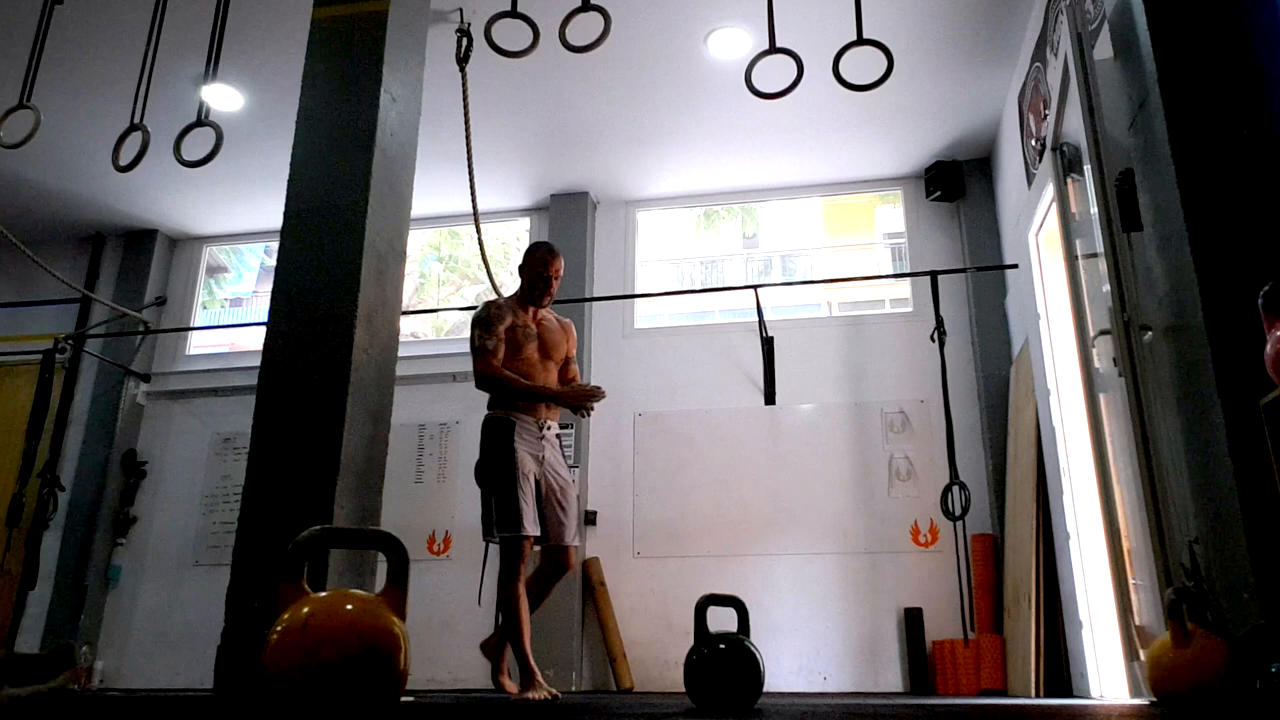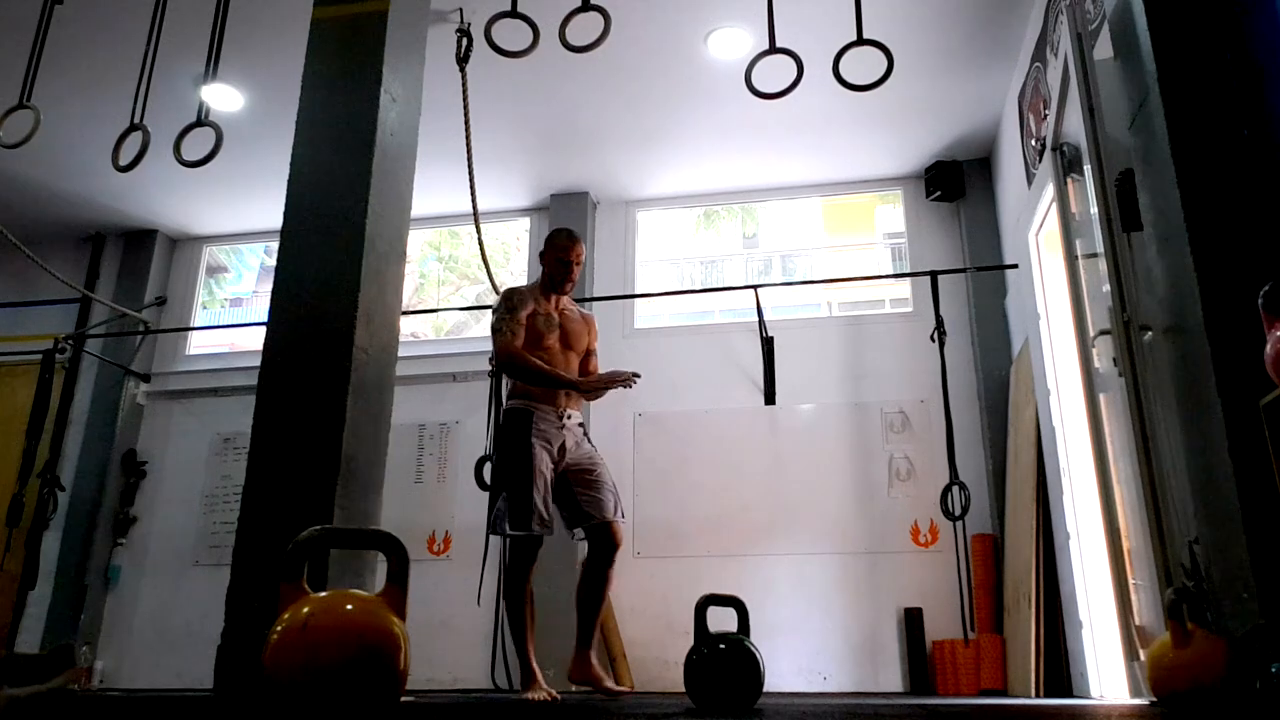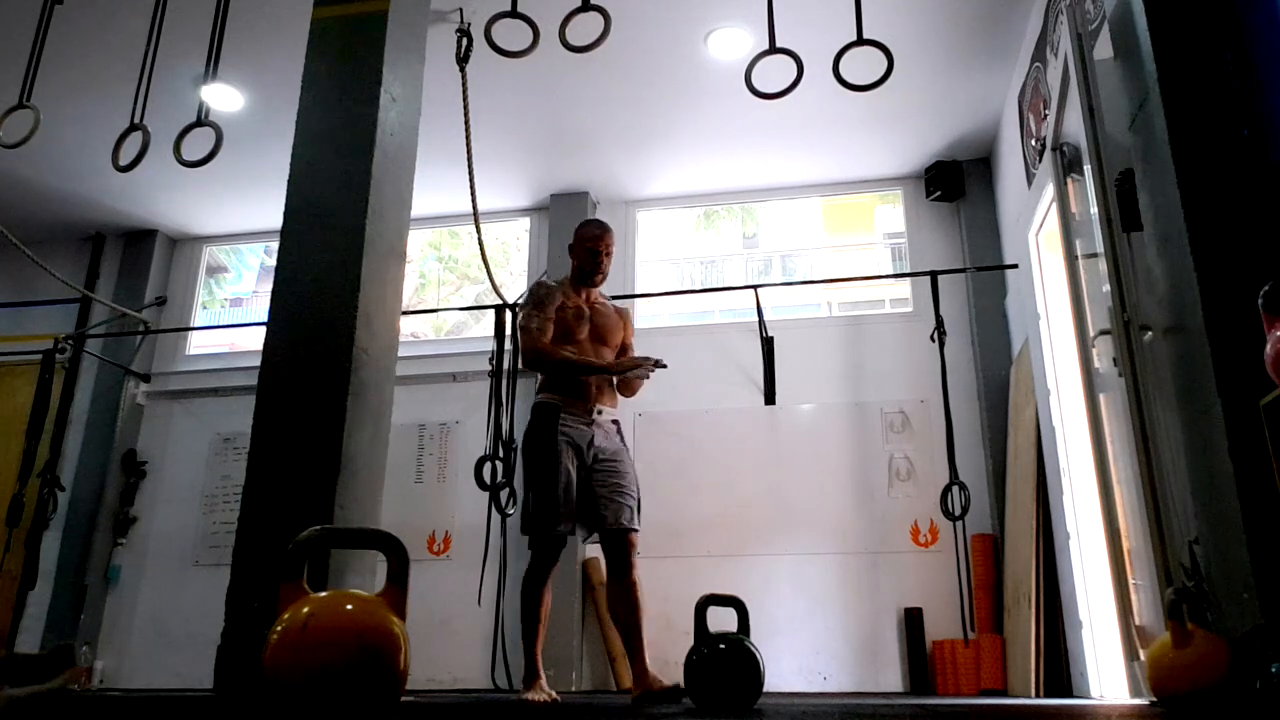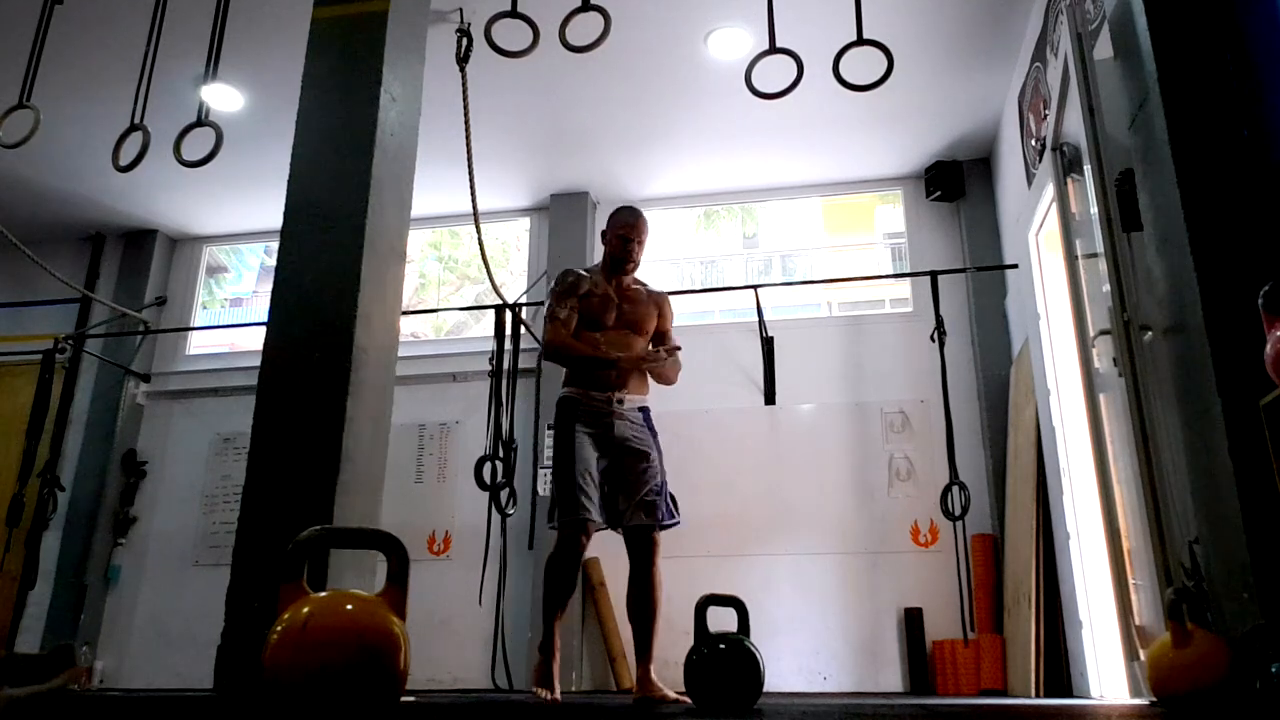
dt=0.2s
person 1, frame 1
left shoulder: (564, 329)
right shoulder: (496, 314)
right elbow: (486, 374)
left wrist: (579, 397)
right wrist: (554, 393)
left hip: (550, 439)
right hip: (509, 433)
left knee: (563, 557)
right knee: (519, 549)
left ankle: (498, 640)
right ankle: (527, 672)
person 1, frame 2
left shoulder: (585, 320)
right shoulder: (517, 302)
right elbow: (507, 357)
left wrist: (601, 384)
right wrist: (582, 378)
left hip: (574, 430)
right hip: (530, 424)
left knee: (608, 536)
right knee: (525, 549)
left ankle: (584, 660)
right ankle: (530, 675)
person 1, frame 3
left shoulder: (619, 314)
right shoulder: (546, 295)
right elbow: (533, 352)
left wrist: (634, 376)
right wrist: (601, 367)
left hip: (607, 428)
right hip: (558, 421)
left knee: (624, 546)
right knee: (547, 547)
left ankle: (642, 673)
right ankle: (534, 675)
person 1, frame 4
left shoulder: (655, 300)
right shoulder: (574, 284)
left elbow: (672, 373)
right elbow: (553, 344)
left wrist: (657, 359)
right wrist: (619, 358)
left hip: (635, 419)
right hip: (582, 412)
left knee: (646, 543)
right knee: (575, 530)
left ankle: (645, 675)
right ankle: (547, 655)
